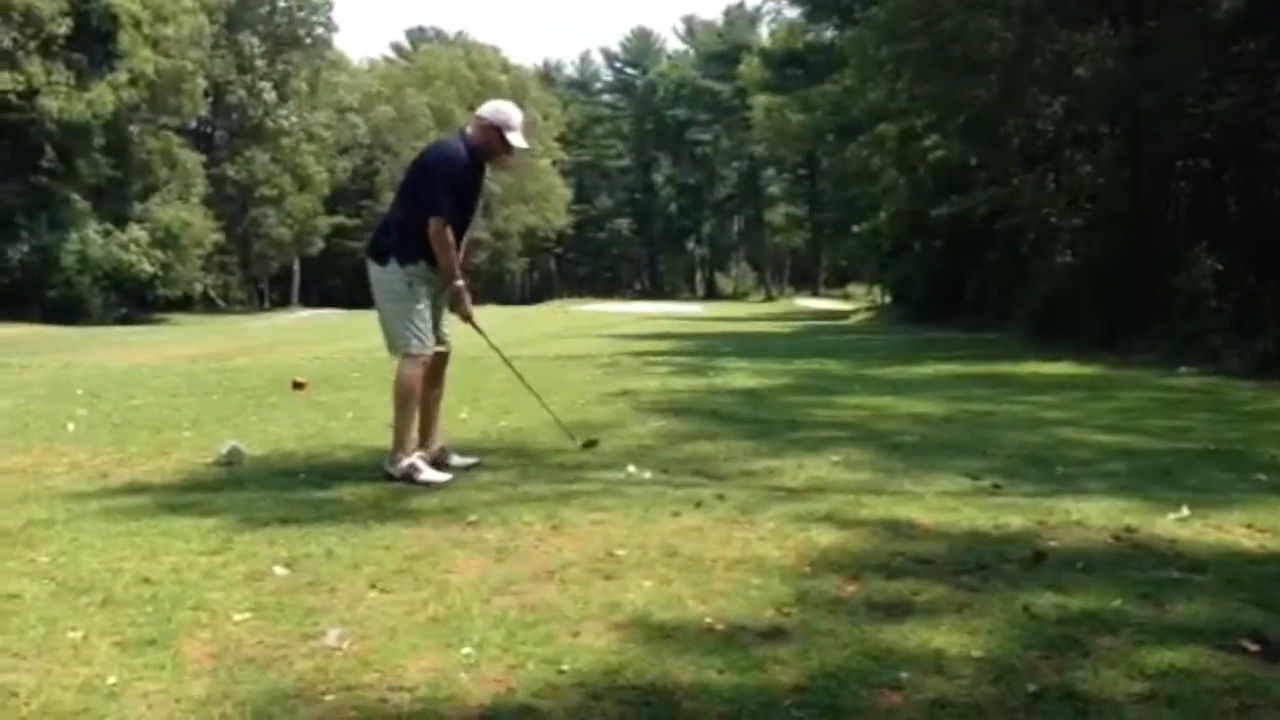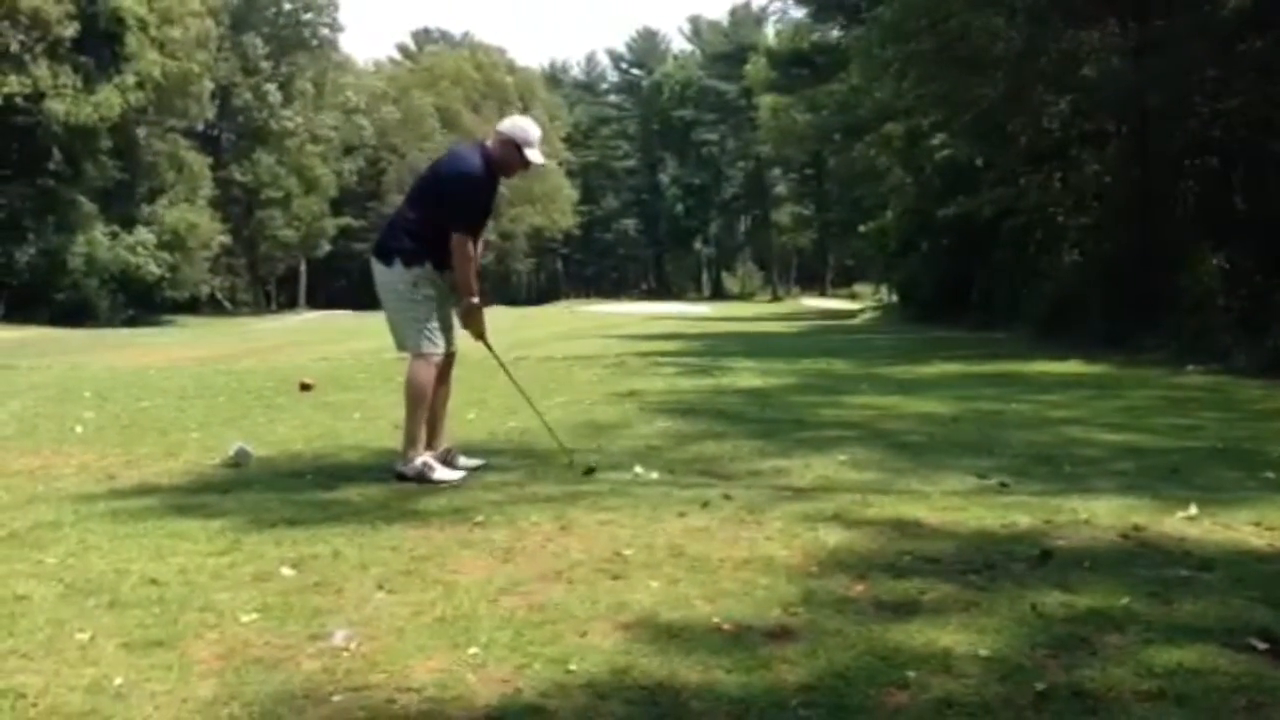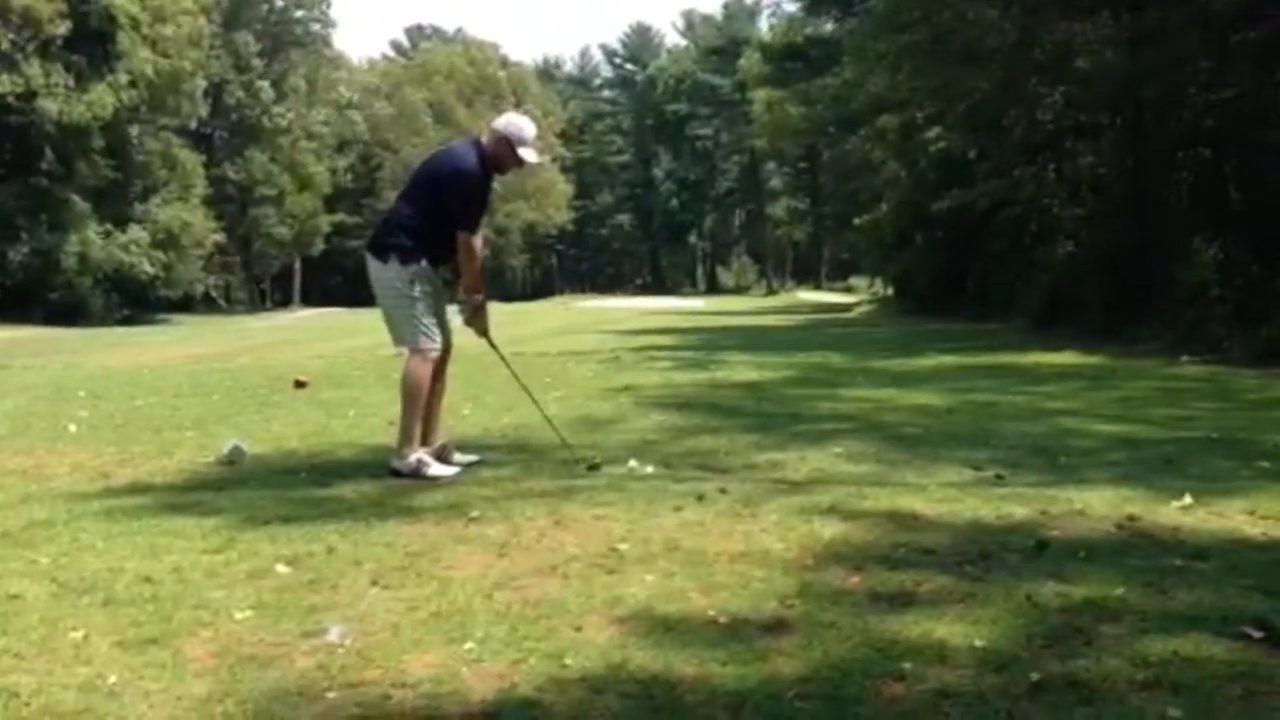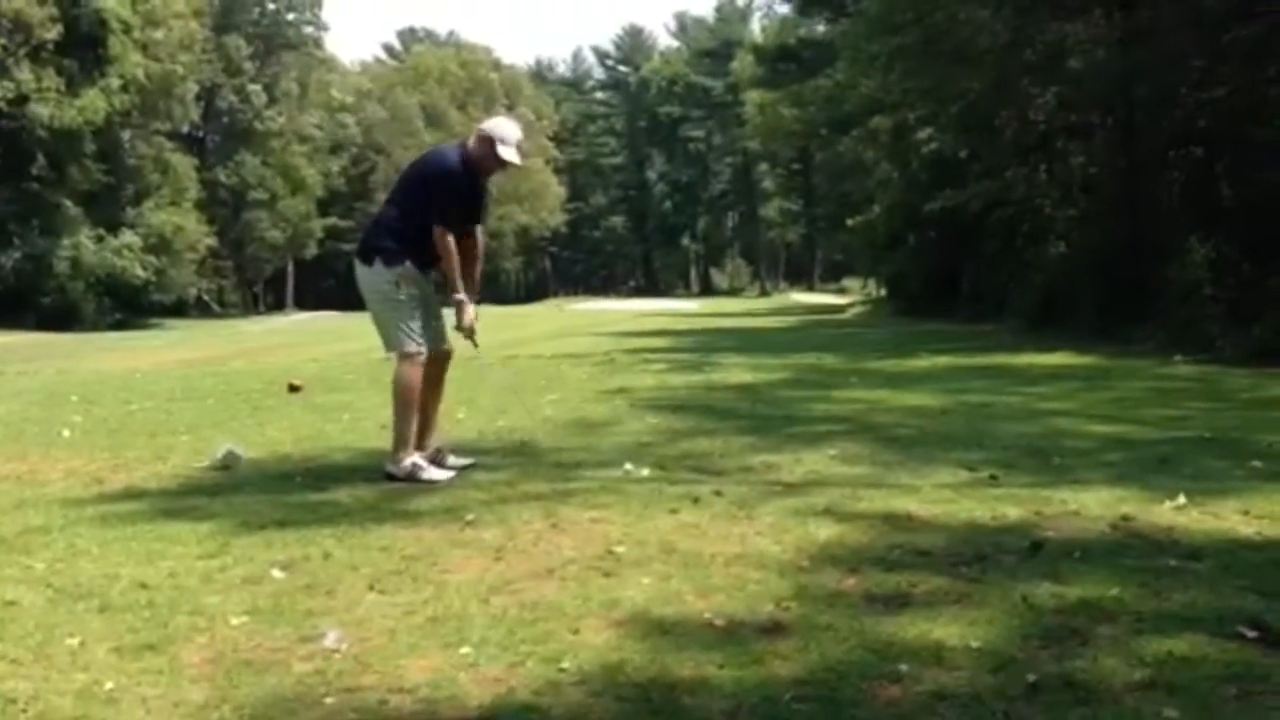
dt=0.4s
person 1, frame 1
left shoulder: (471, 163)
right shoulder: (449, 158)
left elbow: (459, 226)
right elbow: (438, 228)
left wrist: (454, 279)
right wrist: (457, 285)
left hip: (422, 266)
right hip: (398, 263)
left knee: (437, 353)
right knee: (416, 354)
left ankle: (429, 448)
right ankle: (401, 458)
person 1, frame 2
left shoulder: (484, 171)
right shoulder: (468, 171)
left elbow: (473, 239)
right elbow: (460, 243)
left wrist: (465, 294)
right wrist: (472, 302)
left hip: (427, 266)
right hip: (404, 264)
left knee: (445, 354)
right knee: (428, 353)
left ankle: (436, 449)
right ankle: (412, 457)
person 1, frame 3
left shoulder: (475, 166)
right shoulder: (464, 169)
left elbow: (472, 237)
right elbow: (466, 242)
left wrist: (469, 292)
right wrist: (476, 300)
left hip: (418, 262)
right hip: (399, 260)
left knee: (441, 349)
right knee: (425, 349)
left ankle: (431, 445)
right ankle: (407, 454)
person 1, frame 4
left shoulder: (475, 182)
right shoulder: (445, 166)
left elbow: (472, 239)
right elbow: (442, 237)
left wrist: (470, 298)
right wrist: (460, 295)
left hip: (417, 270)
right hip: (387, 264)
left knee: (438, 352)
right knee: (414, 354)
left ankle: (425, 447)
right ankle: (401, 458)
